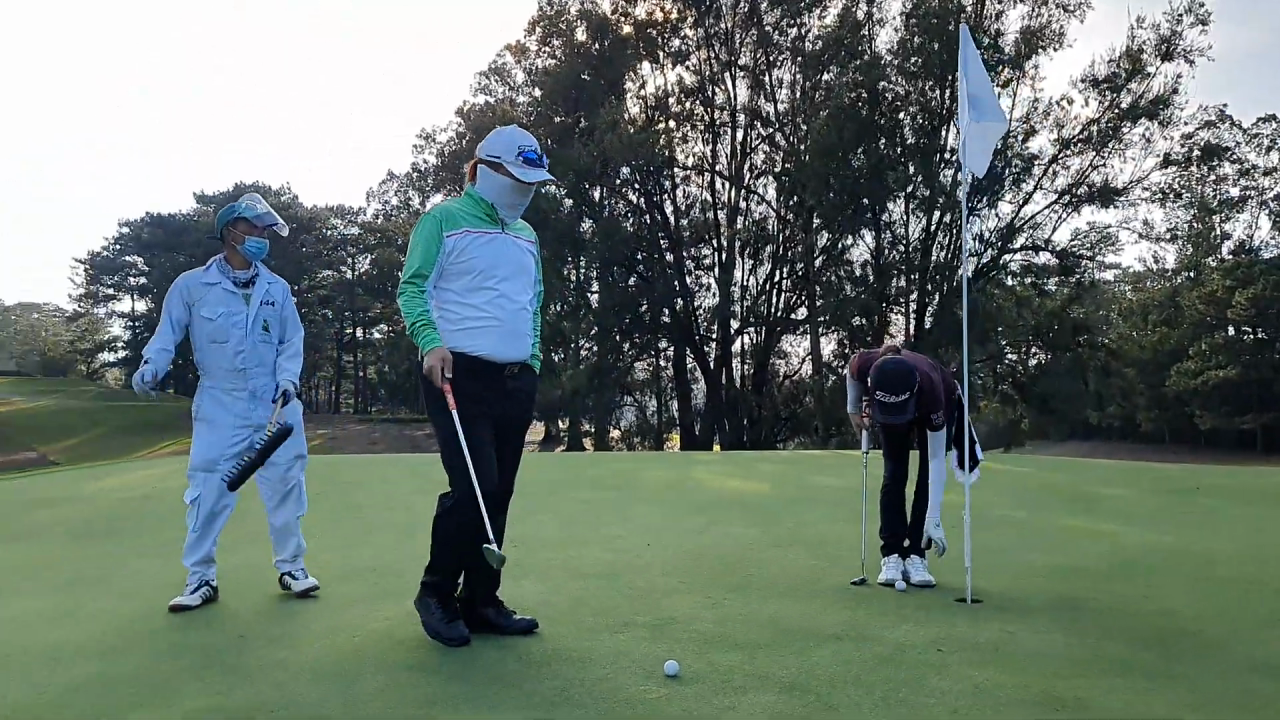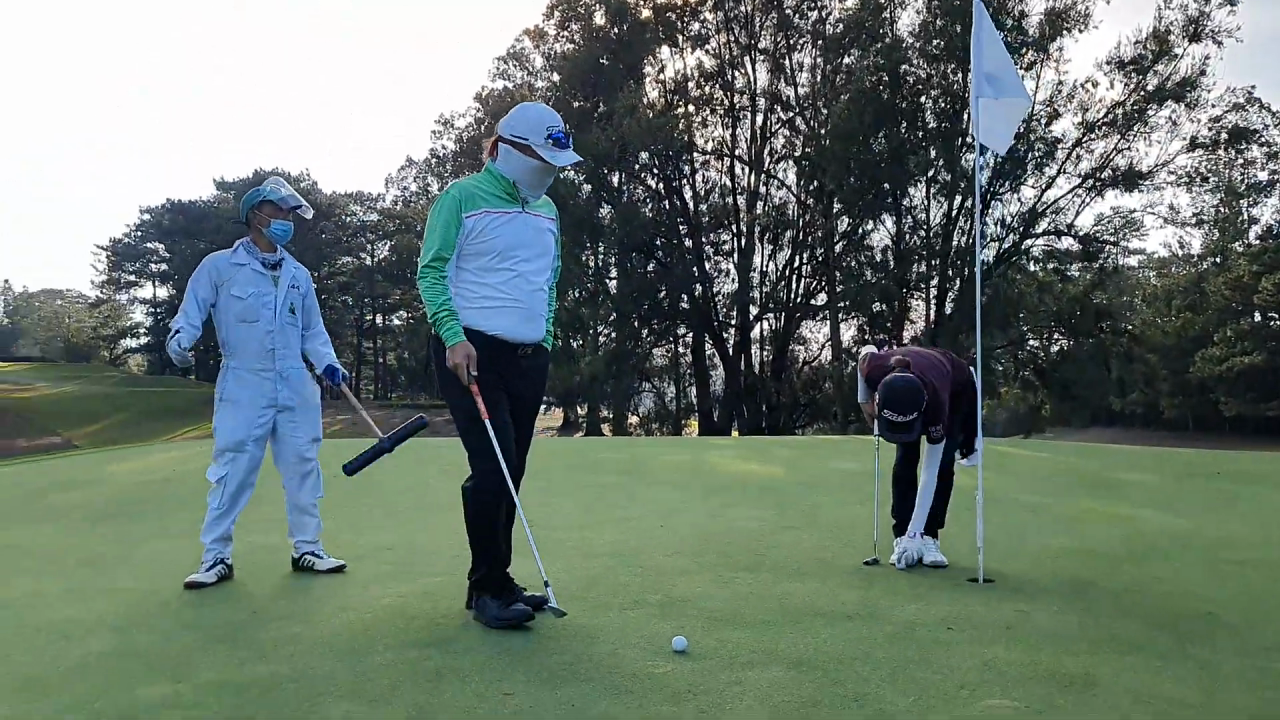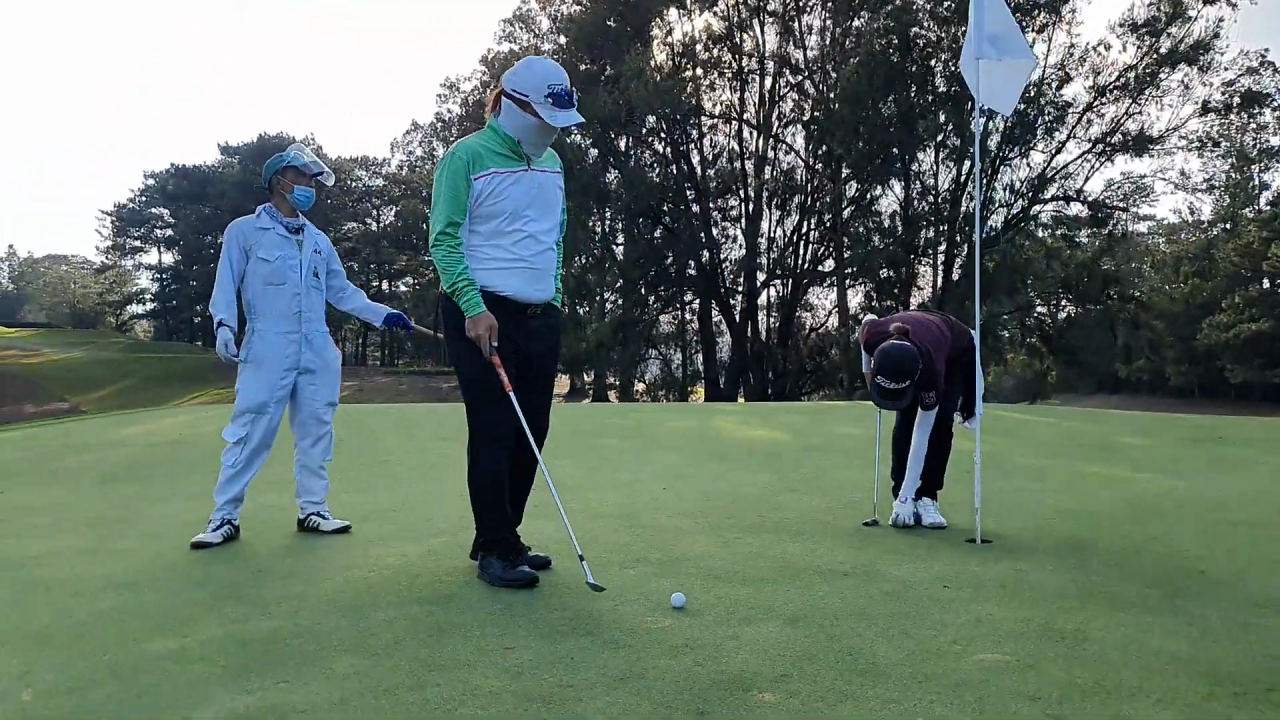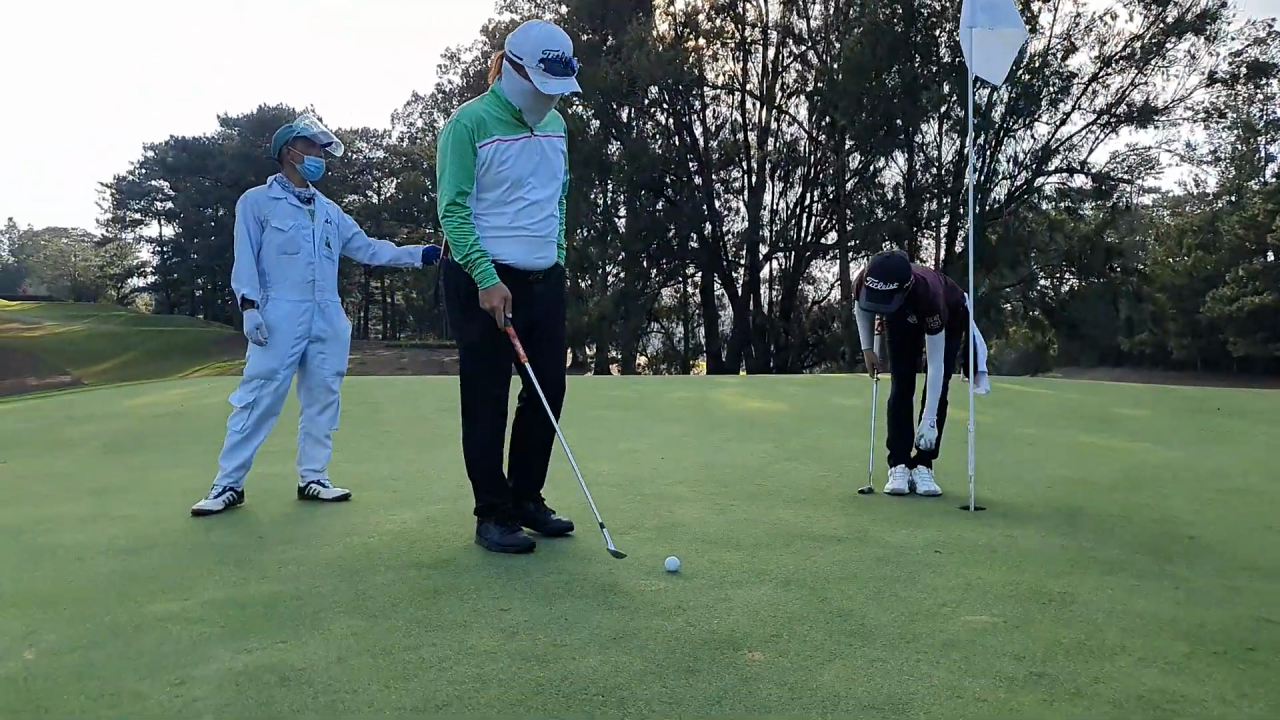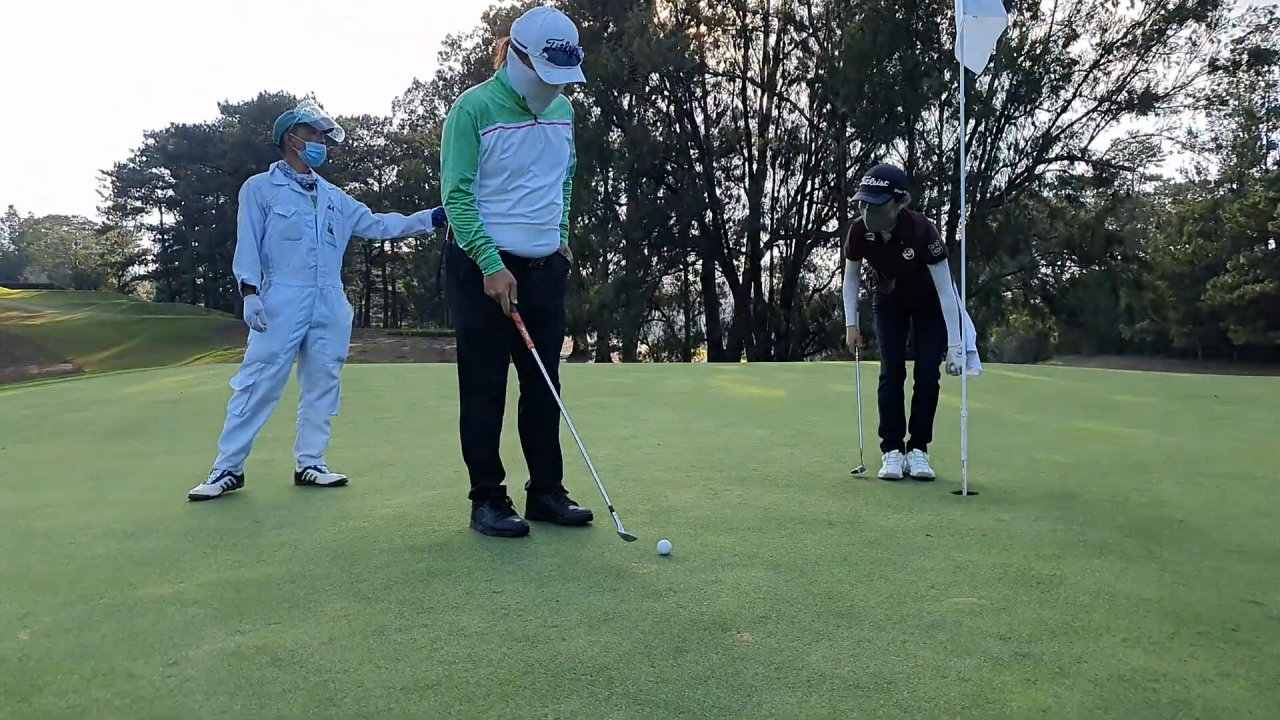
dt=0.2s
person 1, frame 1
left shoulder: (527, 235)
right shoulder: (443, 219)
right elbow: (412, 288)
left wrist: (532, 365)
right wrist: (430, 342)
left hip: (514, 379)
right hip: (459, 374)
left knee: (496, 494)
right knee: (473, 485)
left ankle: (480, 602)
right ankle: (436, 594)
person 1, frame 2
left shoulder: (547, 211)
right shoulder: (461, 197)
right elbow: (431, 272)
left wrist: (545, 342)
right wrist: (453, 336)
left hip: (528, 356)
right hip: (474, 353)
left knee: (508, 471)
right knee: (493, 464)
left ankle: (496, 578)
right ankle: (485, 586)
person 1, frame 3
left shoulder: (552, 163)
right shoulder: (467, 156)
right elbow: (444, 239)
left wrist: (554, 298)
right wrist: (472, 306)
left hip: (540, 316)
right hip: (483, 315)
left knee: (530, 430)
right knee: (494, 431)
left ankle: (502, 536)
right ankle: (492, 548)
person 1, frame 4
left shoulder: (555, 125)
right shoulder: (469, 122)
right elbow: (453, 208)
left wrist: (555, 256)
right wrist: (486, 278)
left hip: (544, 279)
right hip: (485, 281)
left knee: (548, 390)
right knee: (487, 401)
left ankle: (525, 496)
right ankle: (493, 514)
person 1, frame 5
left shoulder: (562, 110)
right shoulder: (474, 108)
right elbow: (457, 195)
left wrist: (559, 238)
right wrist: (491, 265)
left hip: (545, 267)
right hip: (484, 268)
left knee: (544, 384)
right knee: (485, 388)
left ankle: (546, 492)
right ankle: (487, 499)
person 2, frame 1
left shoulder: (277, 288)
right shoulder: (191, 285)
left elbow: (292, 340)
right elbow: (167, 334)
left wrist: (287, 379)
right wrist: (149, 365)
left hip: (272, 403)
right hip: (218, 403)
left knee: (285, 482)
right knee: (207, 491)
left ankle: (291, 566)
right ankle: (201, 579)
person 2, frame 2
left shoulder: (298, 274)
right shoulder: (218, 266)
left elbow: (313, 328)
right elbow: (191, 312)
left wrist: (328, 362)
right wrist: (179, 340)
left hip: (296, 384)
right hip: (243, 384)
left knee: (304, 466)
right knee: (234, 470)
left ankle: (307, 548)
right ankle: (217, 557)
person 2, frame 3
left shoulder: (318, 240)
right shoulder: (244, 230)
left elbow: (342, 291)
right elbow: (226, 283)
left wrist: (383, 315)
right wrist: (224, 325)
left hip: (318, 347)
right hip: (268, 346)
left knee: (316, 429)
right knee: (251, 431)
left ankle: (312, 509)
right ankle: (224, 517)
person 2, frame 4
left shoulder: (329, 210)
right shoulder: (256, 201)
left elbow: (366, 248)
right elbow: (245, 258)
left wrist: (416, 253)
right wrist: (249, 306)
left hip: (329, 317)
right hip: (280, 315)
left knee: (323, 397)
right knee: (259, 397)
left ankle: (312, 477)
right ankle: (229, 483)
person 2, frame 5
left shoulder: (333, 196)
right shoulder: (260, 187)
left elbow: (376, 225)
right elbow: (248, 244)
left wrist: (426, 219)
right wrist: (250, 292)
left hip: (331, 302)
right hip: (282, 300)
left knee: (323, 383)
right knee: (258, 381)
left ankle: (309, 462)
right ankle: (228, 468)
person 3, frame 1
left shoulder: (930, 388)
right shoulder: (864, 365)
left elbow: (936, 460)
left wrist: (933, 521)
left hip: (944, 404)
left knee: (928, 476)
right knee: (895, 474)
left ankle: (916, 556)
right ankle: (891, 555)
person 3, frame 2
left shoulder: (934, 400)
right shoulder: (874, 369)
left elbow: (929, 473)
right wrist: (864, 400)
left hip: (956, 391)
left knee: (943, 463)
right knee: (906, 458)
left ankle: (928, 538)
right ankle: (901, 536)
person 3, frame 3
left shoulder: (930, 367)
right shoulder: (873, 335)
left elbow: (921, 438)
right elbow: (868, 319)
right wrist: (866, 370)
left hip: (957, 354)
left knee: (940, 424)
right knee: (905, 422)
left ankle: (927, 498)
right ankle: (900, 498)
person 3, frame 4
left shoulder: (927, 294)
right shoulder: (865, 282)
left elbow: (935, 366)
left wrist: (929, 420)
right wrist: (867, 348)
left hip: (949, 318)
right hip: (903, 321)
left knee: (937, 388)
right knee: (901, 388)
left ankle: (923, 466)
right ankle: (898, 466)
person 3, frame 5
left shoulder: (922, 229)
right shoulder: (858, 231)
left elbow: (946, 289)
right elbow: (851, 277)
left wrist: (955, 345)
right wrist: (852, 323)
left hip: (928, 303)
right hip: (889, 302)
left knee: (927, 373)
right knee: (891, 374)
left ankle: (917, 450)
right ankle: (892, 451)
